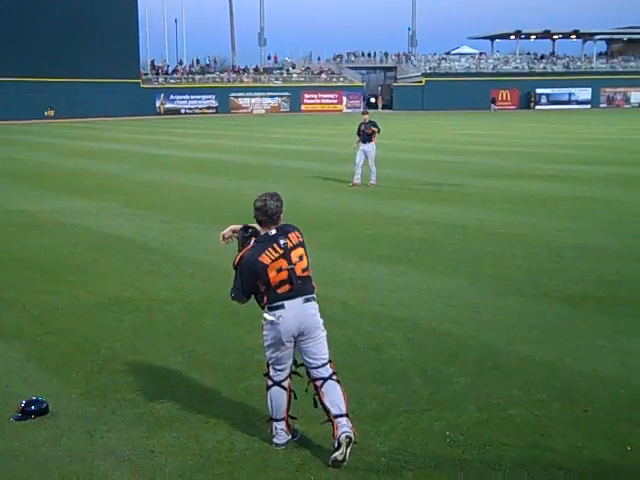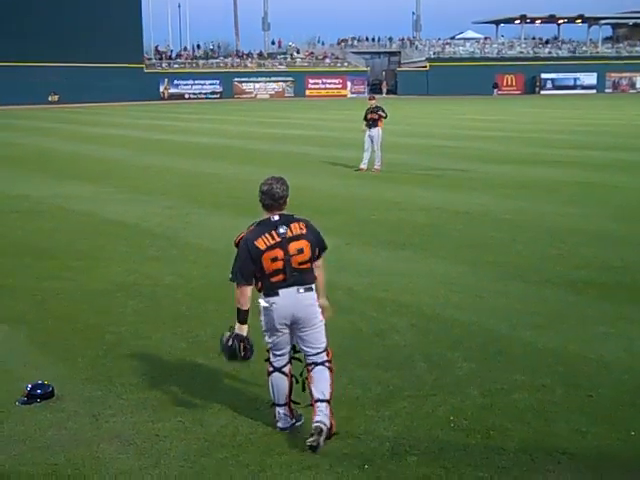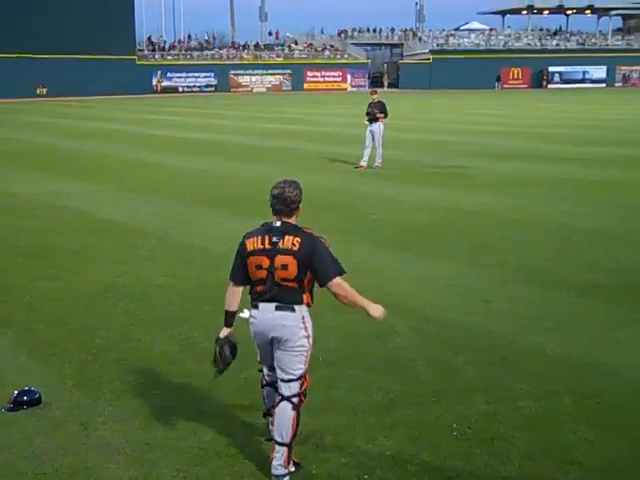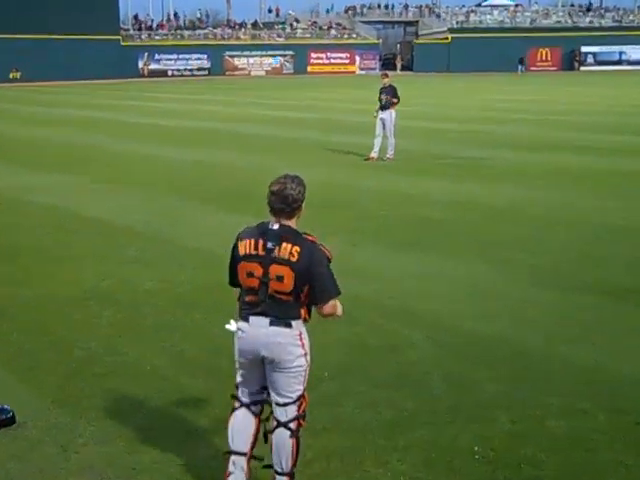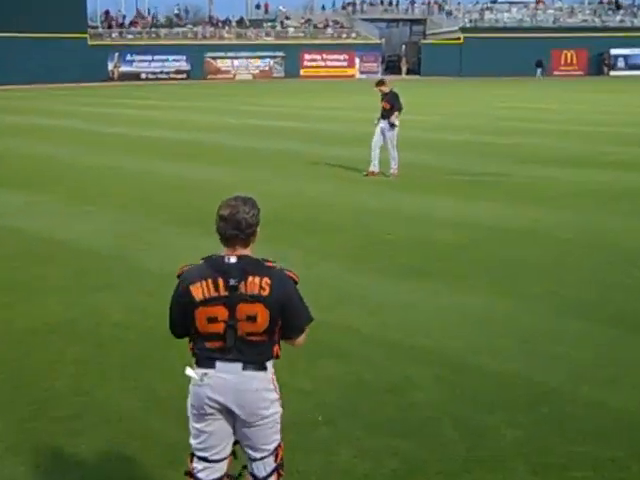
dt=0.4s
person 1, frame 1
left shoulder: (250, 256)
left elbow: (240, 298)
left hip: (278, 318)
right hip: (308, 310)
left knee: (278, 376)
right knee: (322, 372)
left ankle: (281, 432)
person 1, frame 2
left shoulder: (250, 239)
right shoulder: (304, 226)
left elbow: (243, 286)
right elbow: (318, 264)
left wrist: (241, 323)
right wrist: (321, 297)
left hip: (275, 304)
right hip: (306, 299)
left knee: (279, 361)
right knee: (318, 359)
left ankle: (284, 416)
person 1, frame 3
left shoulder: (250, 240)
right shoulder: (308, 242)
left elbow: (236, 286)
right elbow: (336, 285)
left wrist: (227, 326)
right wrist: (368, 306)
left hip: (260, 318)
right hip: (292, 320)
left knee: (271, 376)
right knee: (291, 388)
left ankle: (275, 425)
person 1, frame 4
left shoulder: (244, 239)
right shoulder: (309, 250)
right elbow: (326, 307)
right wrist: (337, 309)
left hip: (247, 330)
right hip: (286, 336)
left knee: (246, 400)
right knee: (286, 410)
person 1, frame 5
left shoulder: (192, 278)
right shoulder: (277, 280)
left elbow: (178, 330)
right elbow: (297, 338)
left hip: (208, 380)
right hip: (255, 382)
